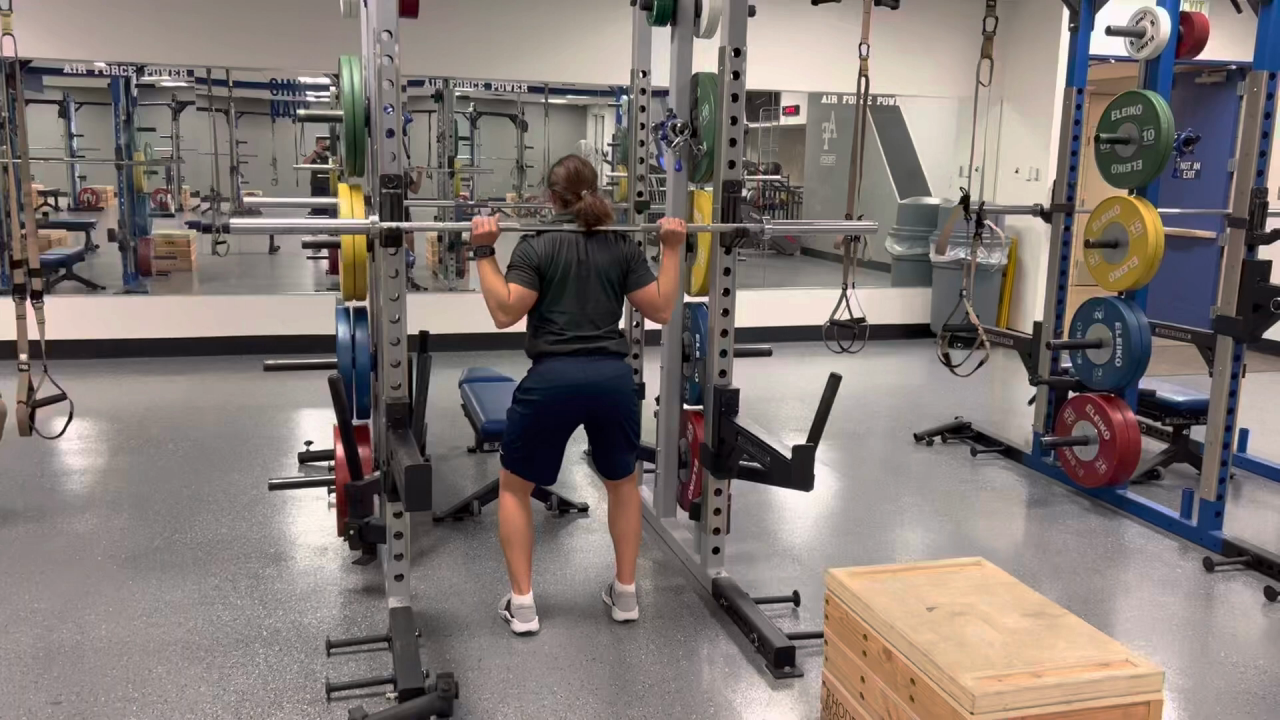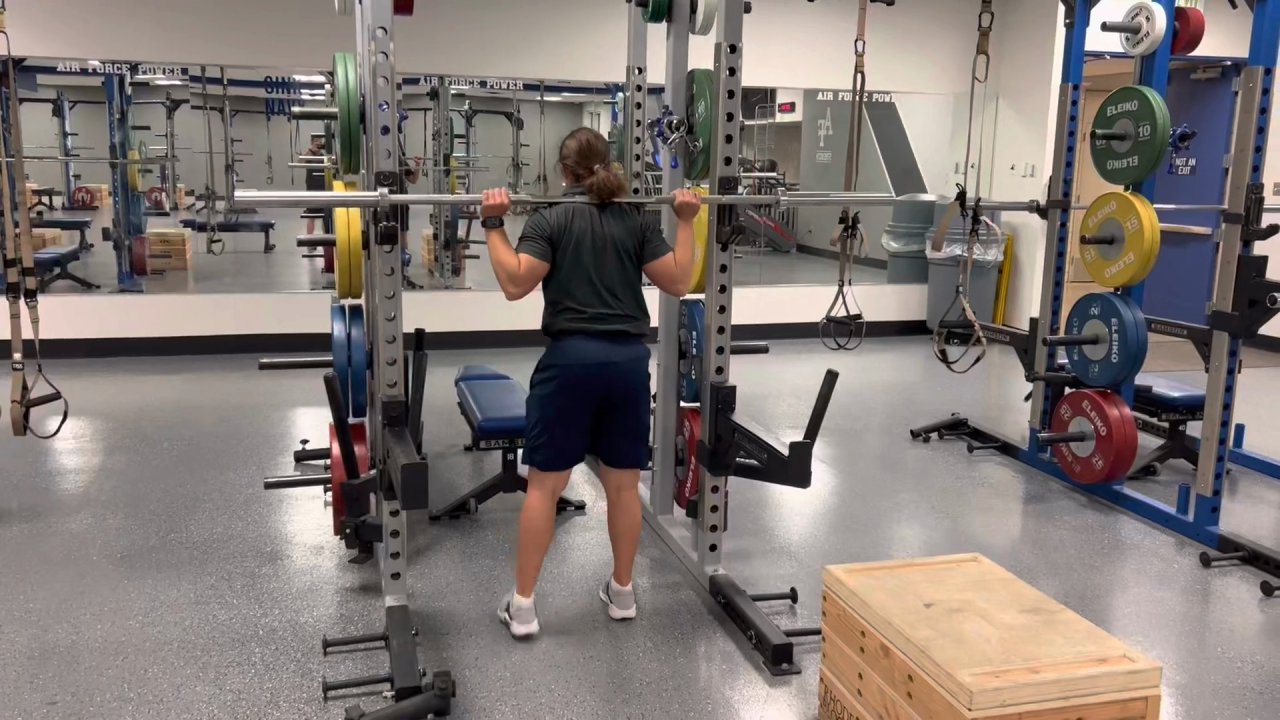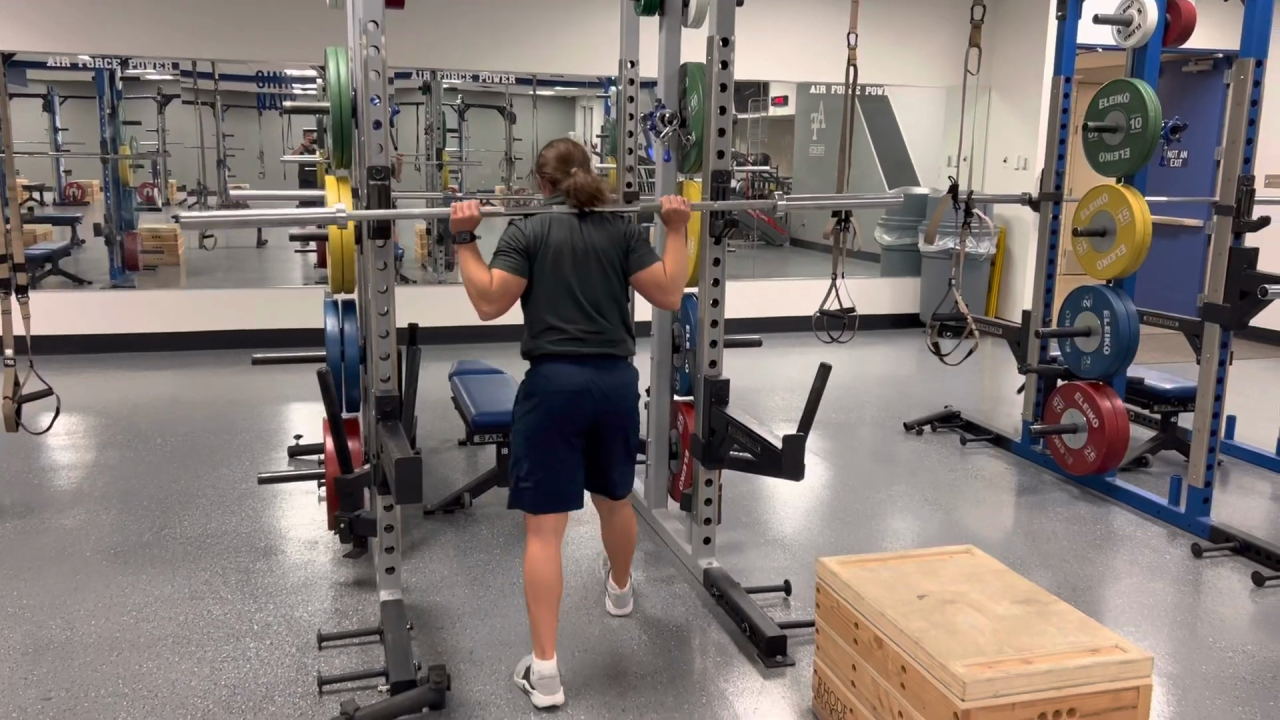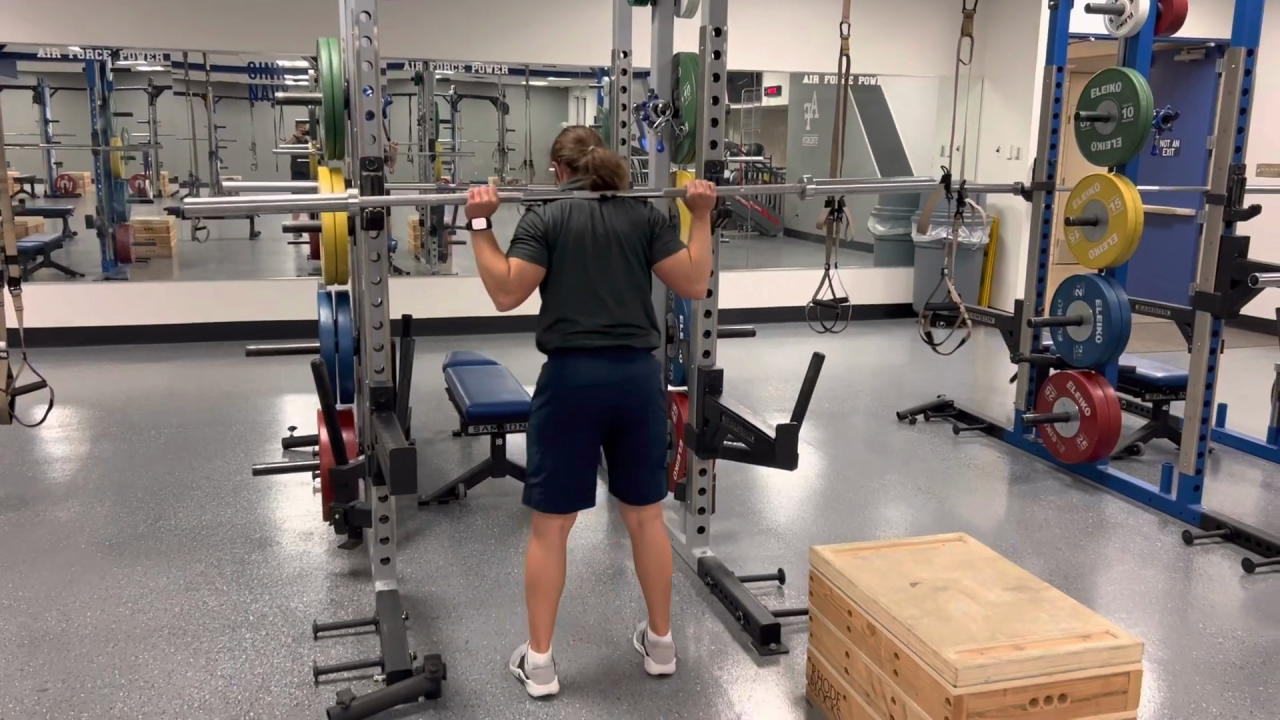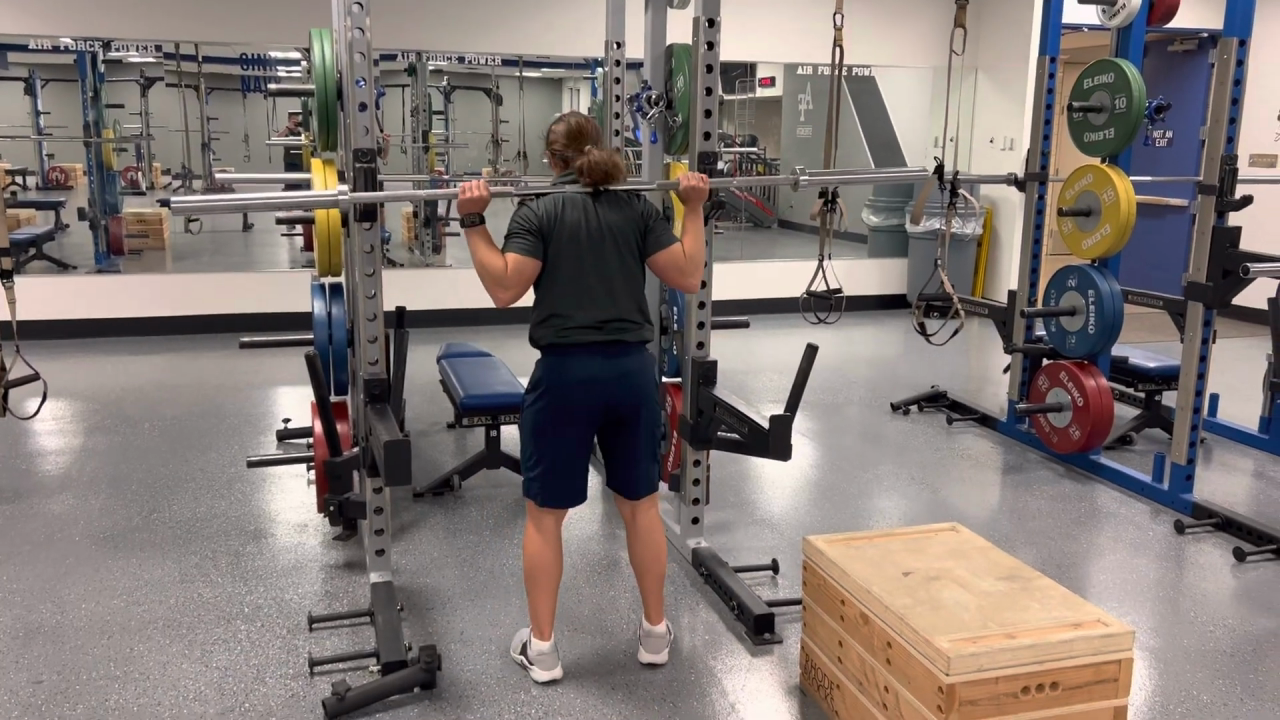
dt=0.5s
person 1, frame 1
left shoulder: (536, 246)
right shoulder: (623, 247)
left elbow: (505, 312)
right elbow: (661, 309)
left wrist: (484, 252)
right wrist: (672, 250)
left hip: (552, 381)
right hip: (613, 379)
left knee: (514, 488)
right knee: (623, 483)
left ankle: (522, 602)
right ankle: (625, 593)
person 1, frame 2
left shoulder: (550, 218)
right shoulder: (637, 219)
left elbow: (515, 283)
right elbow: (678, 282)
left wrist: (493, 223)
right wrist: (686, 221)
left hip: (570, 358)
right hip: (628, 358)
left knee: (544, 483)
right knee: (622, 483)
left ankle: (523, 603)
right ankle: (621, 592)
person 1, frame 3
left shoulder: (526, 231)
right shoulder: (622, 229)
left elbow: (489, 302)
right elbow: (668, 295)
left wrist: (464, 239)
right wrist: (677, 230)
left hip: (553, 385)
right hip: (616, 381)
left knee: (544, 526)
right knee: (614, 498)
left ankle: (545, 669)
right ankle: (619, 588)
person 1, frame 4
left shoulder: (545, 217)
right shoulder: (646, 215)
left elbow: (506, 292)
right elbow: (694, 284)
left wrist: (480, 226)
right wrist: (701, 217)
left hip: (572, 378)
right hip: (638, 376)
left knee: (548, 522)
right knee: (645, 514)
left ankle: (539, 660)
right ankle: (660, 642)
person 1, frame 5
left shoulder: (539, 212)
right shoulder: (638, 209)
left elbow: (504, 288)
right elbow: (688, 277)
left wrist: (473, 220)
right wrist: (694, 210)
left hip: (565, 375)
right hip: (632, 371)
left knee: (545, 514)
right knee: (640, 504)
left ankle: (542, 647)
right ankle: (655, 631)
